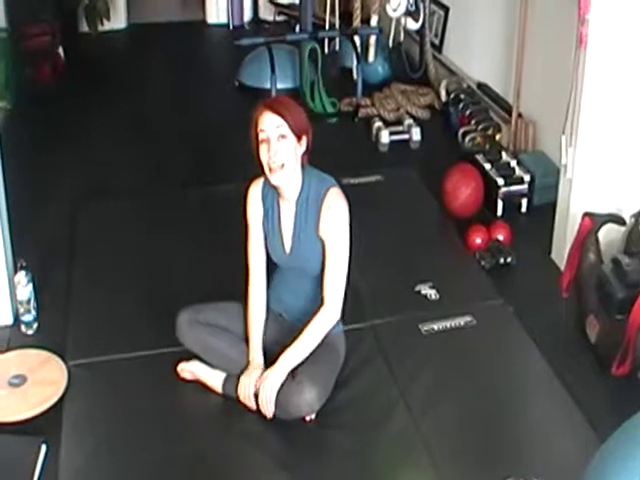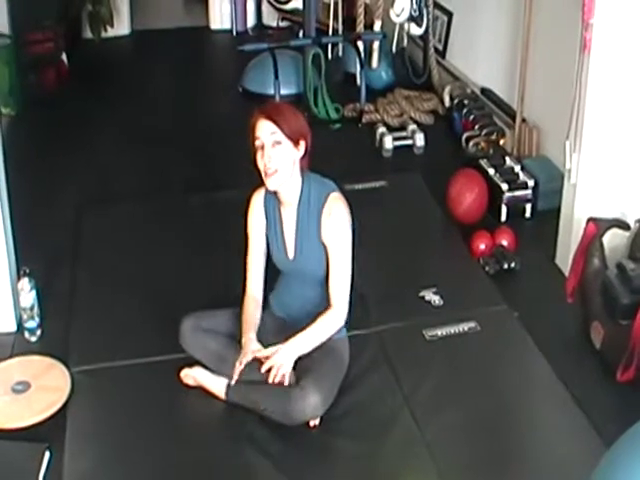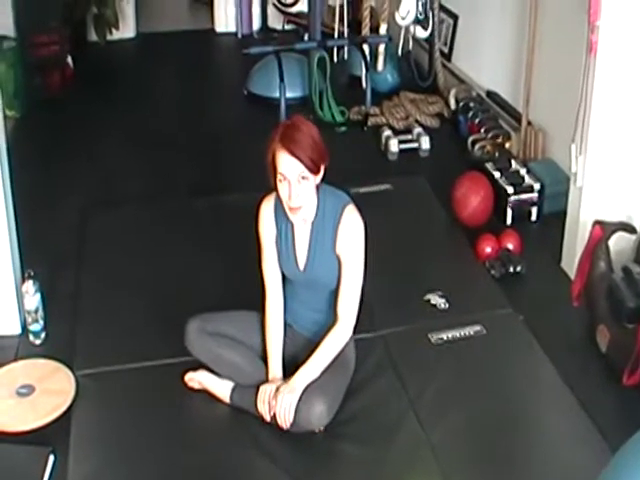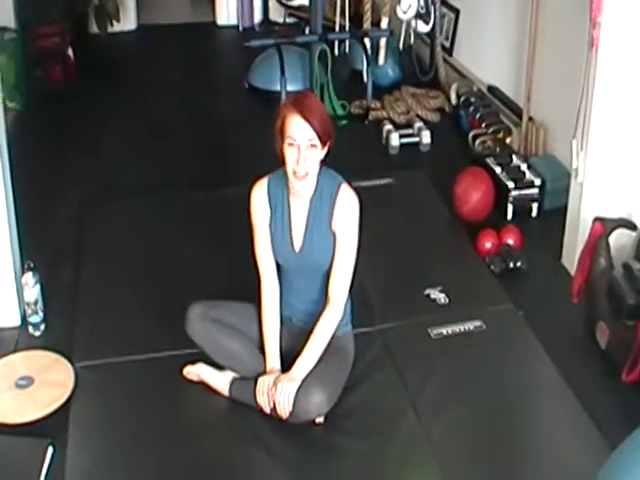
dt=1s
person 1, frame 1
left shoulder: (330, 201)
right shoulder: (258, 193)
left elbow: (332, 307)
right elbow: (256, 282)
left wrist: (277, 371)
right wrist: (255, 361)
left hip: (318, 332)
right hip: (274, 316)
left knee: (305, 399)
right knee: (187, 322)
left ankle: (218, 377)
right ankle: (288, 377)
person 1, frame 2
left shoulder: (330, 207)
right shoulder: (260, 202)
left elbow: (338, 309)
right elbow: (253, 290)
left wrist: (290, 350)
right wrist: (248, 339)
left hip: (321, 338)
right hip: (278, 321)
left knee: (309, 404)
right knee: (191, 329)
left ankle: (222, 385)
right ankle: (279, 377)
person 1, frame 3
left shoulder: (346, 220)
right shoulder: (269, 210)
left elbow: (345, 322)
right elbow: (273, 294)
left wrist: (296, 383)
right wrist: (275, 376)
left hip: (328, 341)
right hip: (285, 327)
left knee: (312, 413)
right knee: (196, 332)
left ankle: (227, 388)
right ankle: (274, 387)
person 1, frame 4
left shoulder: (343, 200)
right shoulder: (263, 193)
left elbow: (336, 302)
right elbow: (268, 283)
left wrist: (295, 374)
right wrist: (273, 366)
left hip: (328, 333)
right hip: (283, 321)
left knee: (312, 403)
right knee: (197, 319)
left ankle: (225, 381)
right ankle: (272, 376)
